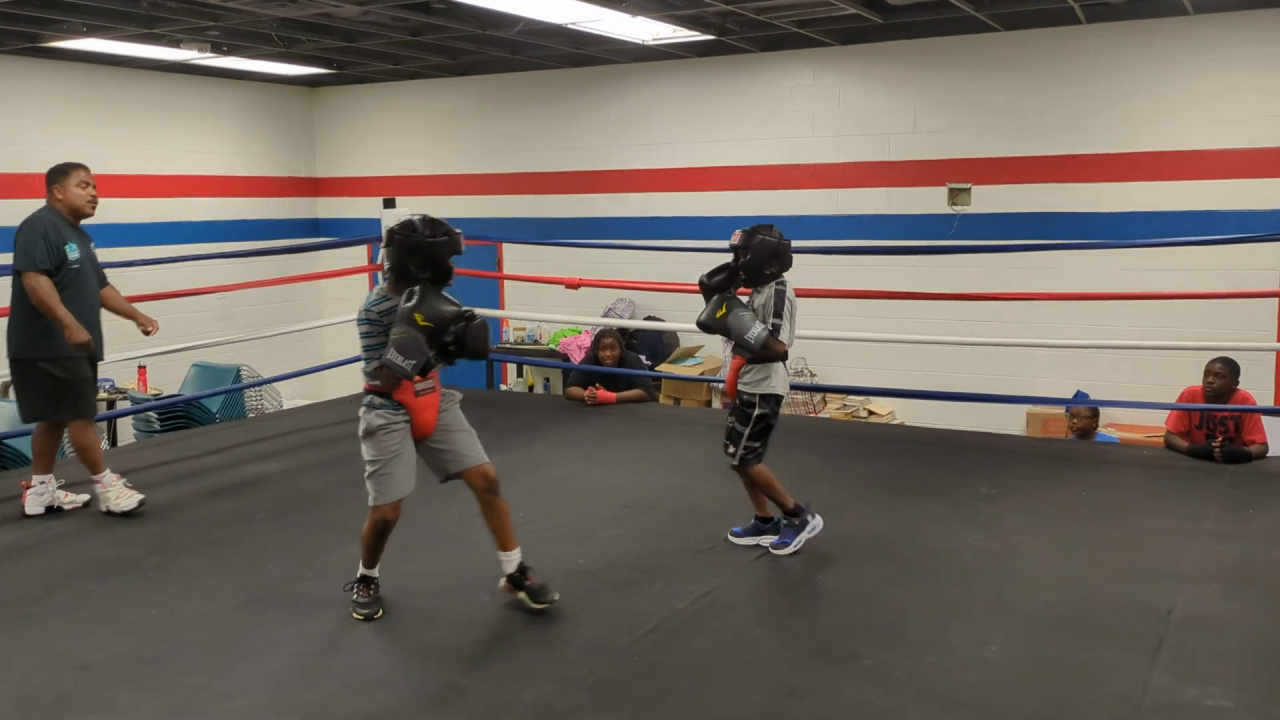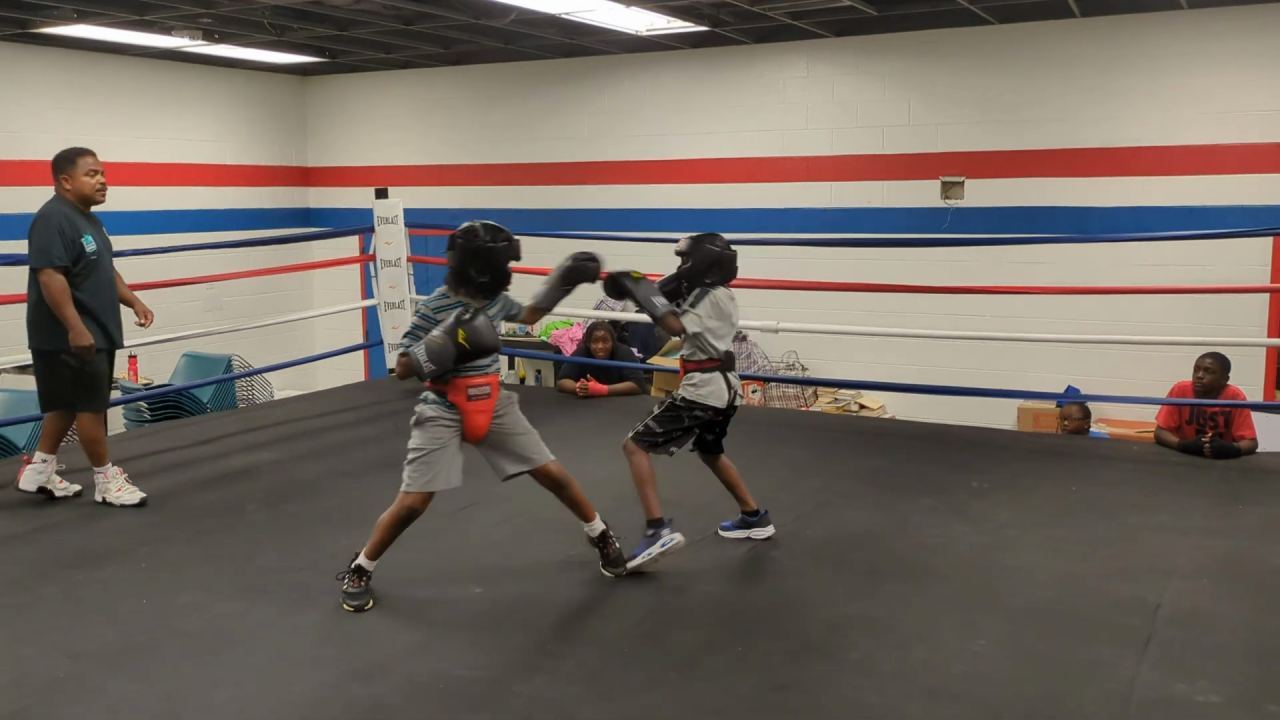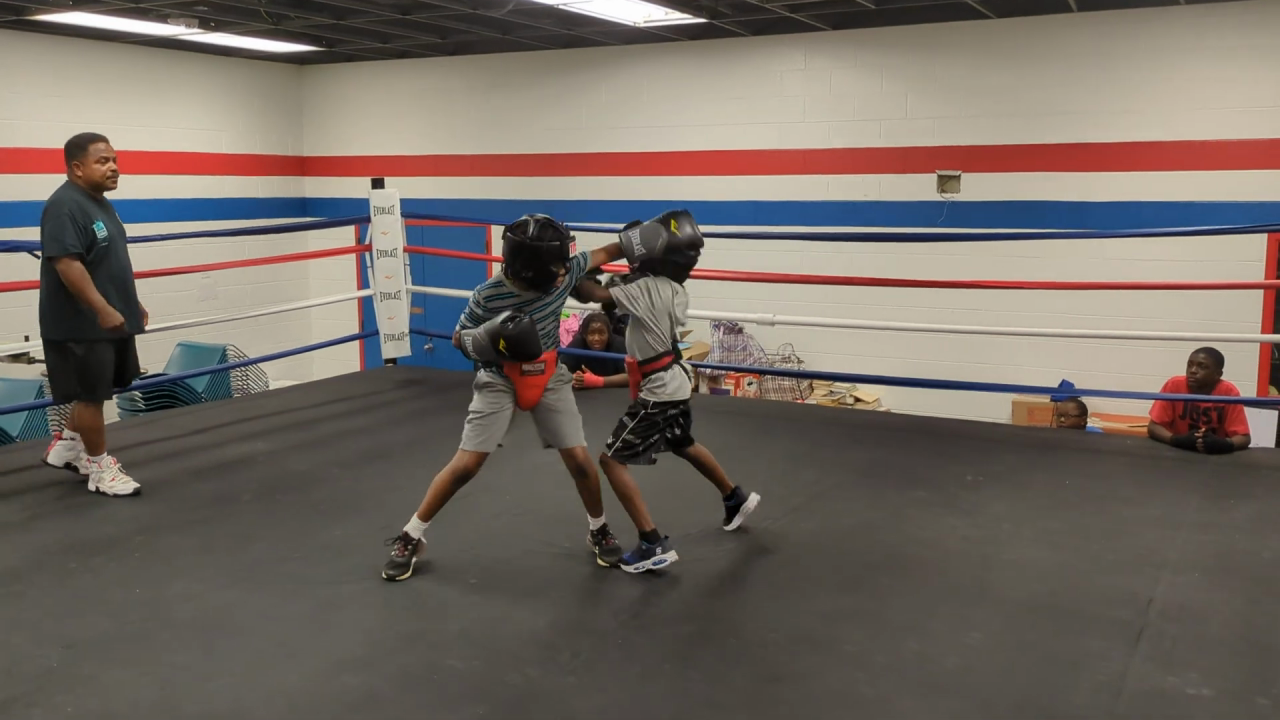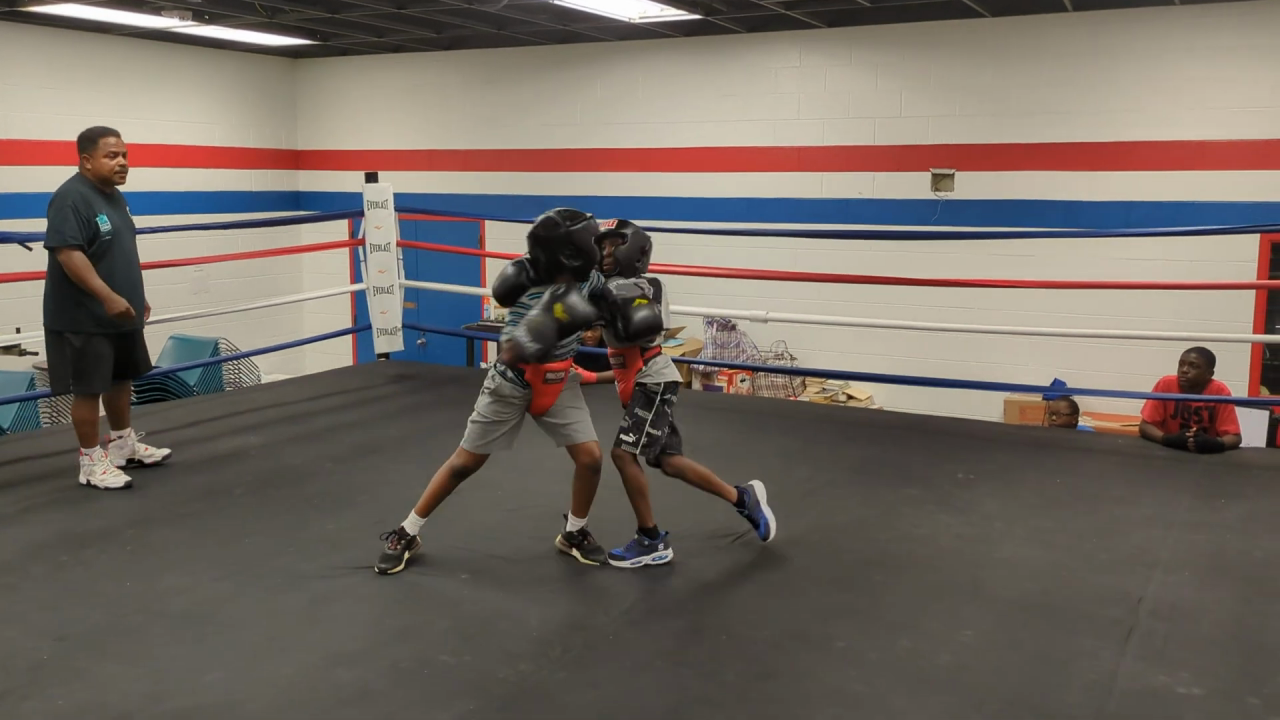
dt=0.2s
person 1, frame 1
left shoulder: (417, 294)
right shoulder: (374, 309)
right elbow: (386, 375)
left wrist: (453, 341)
right wrist: (411, 329)
left hip: (433, 402)
right hip: (388, 415)
left knee: (486, 481)
right knee: (385, 514)
left ankle: (515, 573)
right ankle: (366, 580)
person 1, frame 2
left shoulder: (494, 297)
right shoulder: (435, 307)
left elbow: (528, 315)
right elbow: (402, 369)
left wrist: (562, 281)
right wrist: (446, 340)
left hip: (493, 404)
right hip: (443, 410)
left knee: (554, 475)
right knee: (412, 503)
left ankle: (600, 536)
right ankle: (360, 570)
person 1, frame 3
left shoulder: (564, 271)
right shoulder: (490, 294)
left elbow: (600, 254)
right elbow: (459, 339)
right wrist: (489, 340)
left hip: (548, 378)
right hip: (500, 380)
left knee: (580, 461)
right knee: (466, 464)
left ankle: (600, 531)
right ankle: (409, 539)
person 1, frame 4
left shoulder: (587, 274)
right shoulder: (531, 297)
right elbow: (511, 353)
right wrist: (549, 319)
left hip: (558, 382)
right hip: (513, 384)
left knee: (590, 457)
right knee: (465, 462)
left ankle: (574, 533)
right ankle: (407, 533)
person 2, frame 1
left shoulder: (79, 235)
right shoulder: (40, 227)
left elbow: (99, 286)
right elbow: (33, 279)
left wrist: (137, 315)
right wrist: (70, 325)
left hip: (72, 347)
right hip: (49, 347)
left knee: (56, 417)
right knee: (79, 415)
left ankle: (41, 490)
right ankle: (108, 487)
person 2, frame 2
left shoulder: (88, 219)
right shoulder: (54, 219)
left elbow: (105, 272)
right elbow: (49, 275)
left wrist: (134, 302)
right wrist: (75, 327)
left hip: (94, 331)
right hip: (70, 337)
left knee: (70, 404)
right knee: (90, 405)
left ankle: (38, 470)
right ankle: (106, 479)
person 2, frame 3
left shoulder: (99, 203)
right shoulder: (65, 206)
right elbow: (66, 263)
left wrist: (131, 303)
right wrist: (102, 309)
left hip: (110, 321)
right hip: (82, 324)
left knee: (100, 389)
right knee: (92, 394)
left ankle: (68, 445)
right ankle: (101, 468)
person 2, frame 4
left shoulder: (115, 196)
right shoulder: (70, 199)
right elbow: (68, 254)
left wrist: (137, 298)
right wrist: (108, 297)
left hip: (118, 315)
right hip: (83, 318)
left knee: (121, 379)
right knee: (88, 388)
left ankle: (125, 445)
right ankle: (92, 461)
person 3, frame 1
left shoulder: (777, 293)
right shoulder: (759, 291)
left elbow: (778, 349)
right elbow: (744, 332)
left wrist: (735, 321)
right wrist: (718, 299)
left hip: (762, 390)
right hip: (748, 388)
left knee: (744, 462)
right knee: (739, 455)
left ankle: (799, 517)
right ankle: (765, 523)
person 3, frame 2
left shoulder: (711, 296)
right shoulder: (724, 297)
left elbow: (674, 327)
left wrist: (642, 291)
right wrist: (667, 300)
left hip: (698, 393)
right hip: (725, 390)
left knee: (635, 446)
right knee: (711, 453)
left ankle: (659, 529)
right ankle: (755, 517)
person 3, frame 3
left shoulder: (647, 286)
right shoulder: (673, 290)
left elbow: (592, 294)
left hip: (659, 392)
right hip: (676, 383)
left knee: (611, 460)
right knee: (684, 446)
left ankle: (655, 544)
right ankle: (735, 498)
person 3, frame 4
left shoulder: (645, 287)
right shoulder: (611, 289)
left elbow: (646, 330)
left hip: (654, 382)
right hip: (636, 388)
left knee: (624, 454)
right knee: (670, 461)
left ankle: (652, 539)
right ankle: (743, 498)
